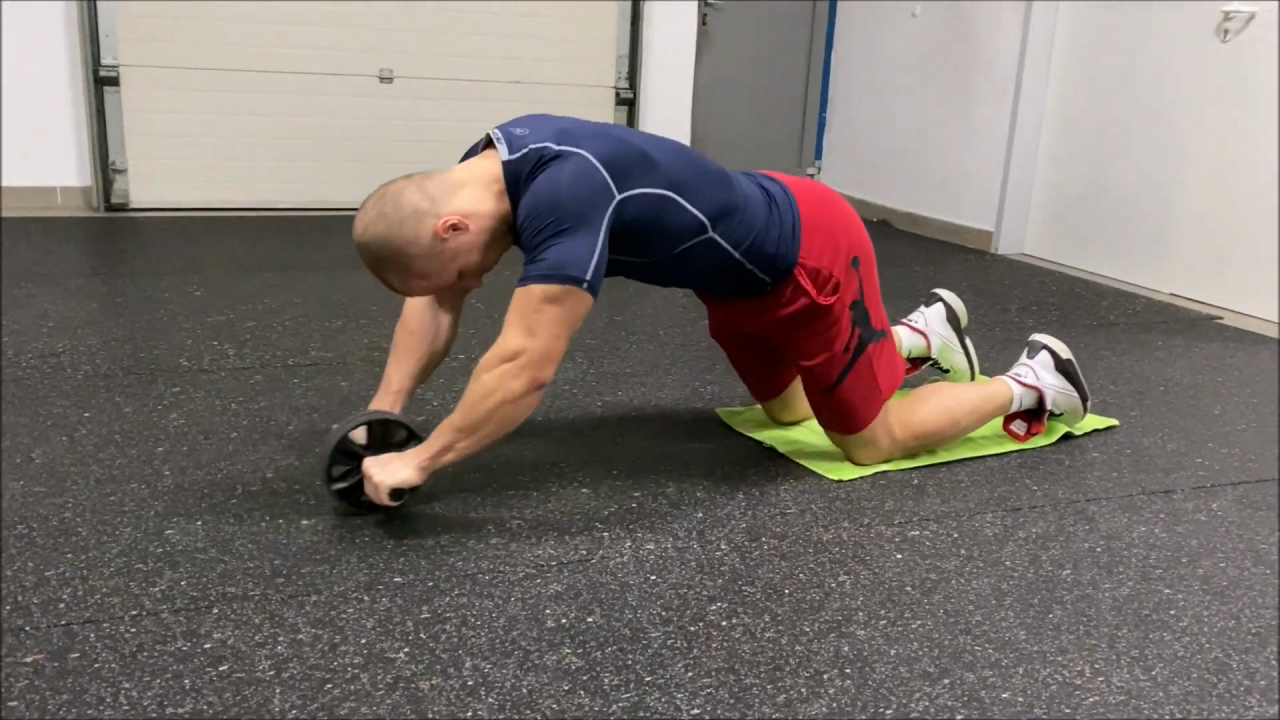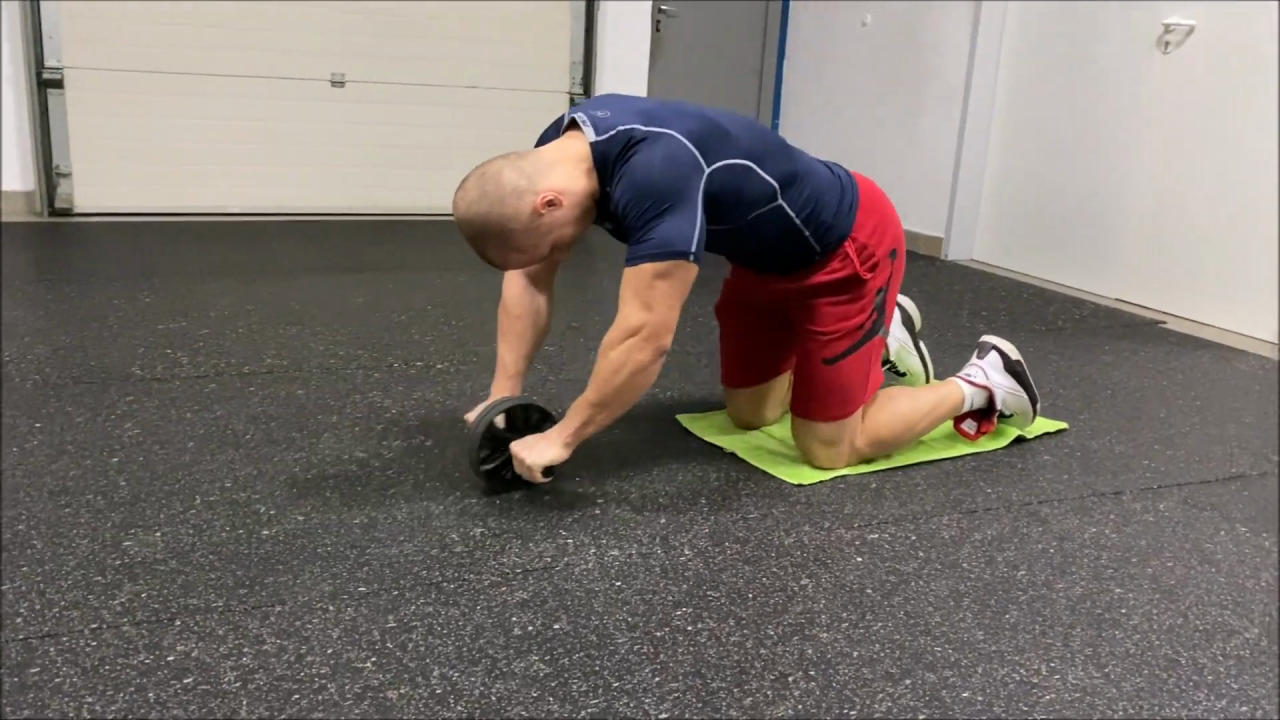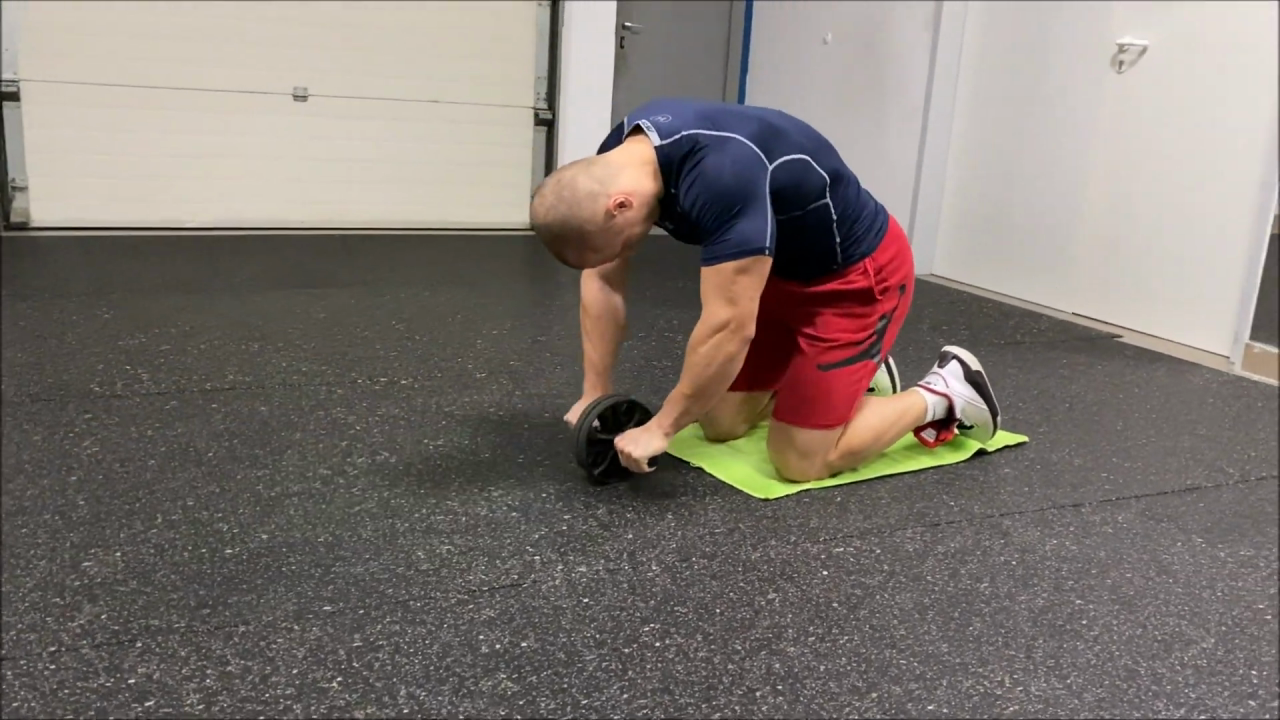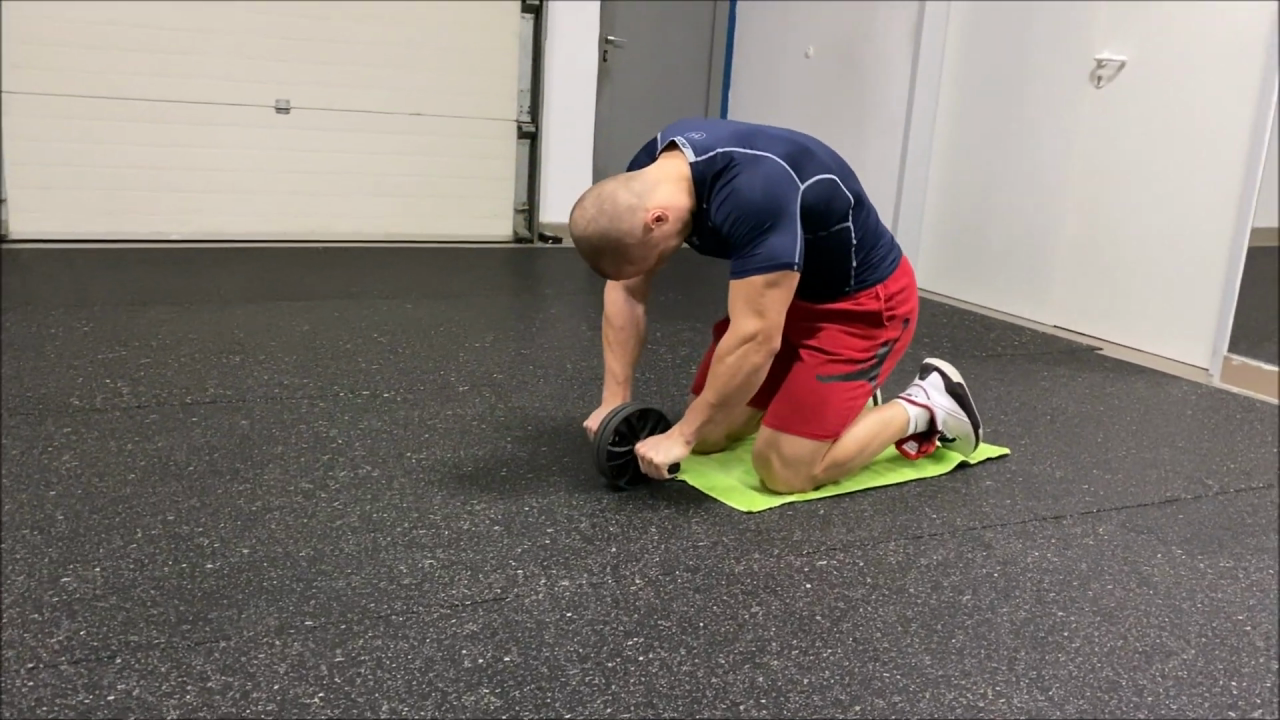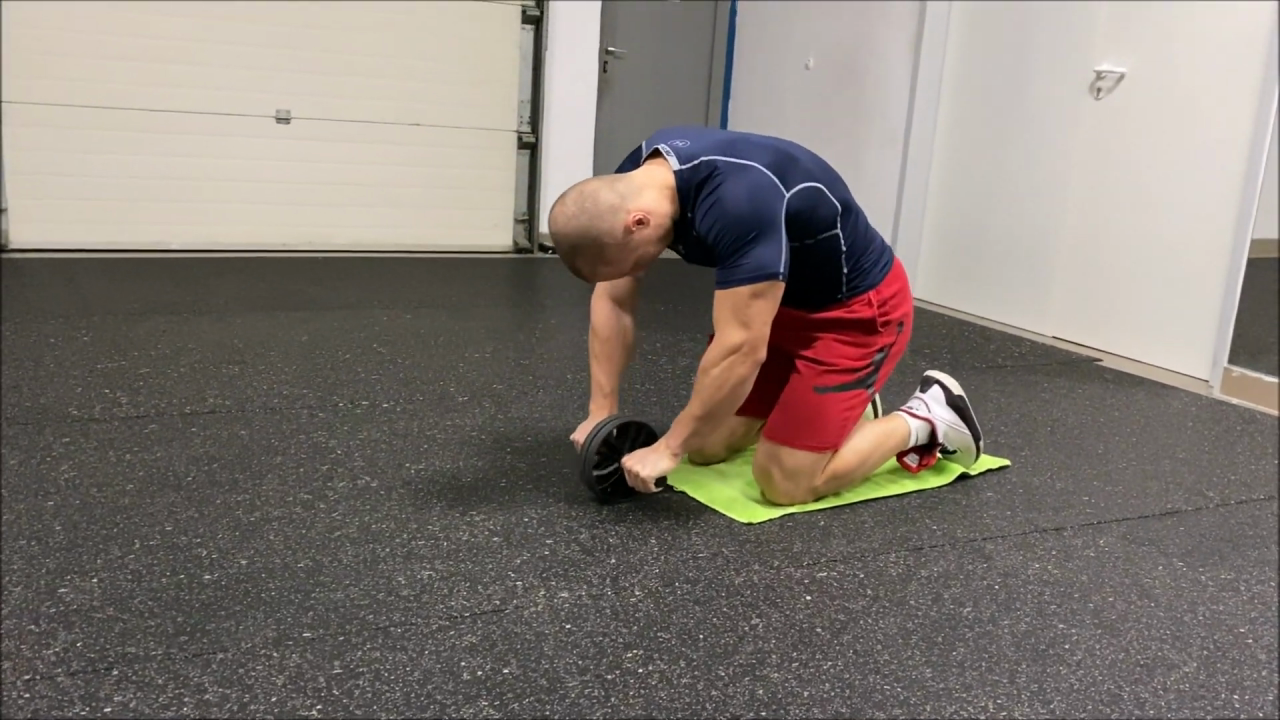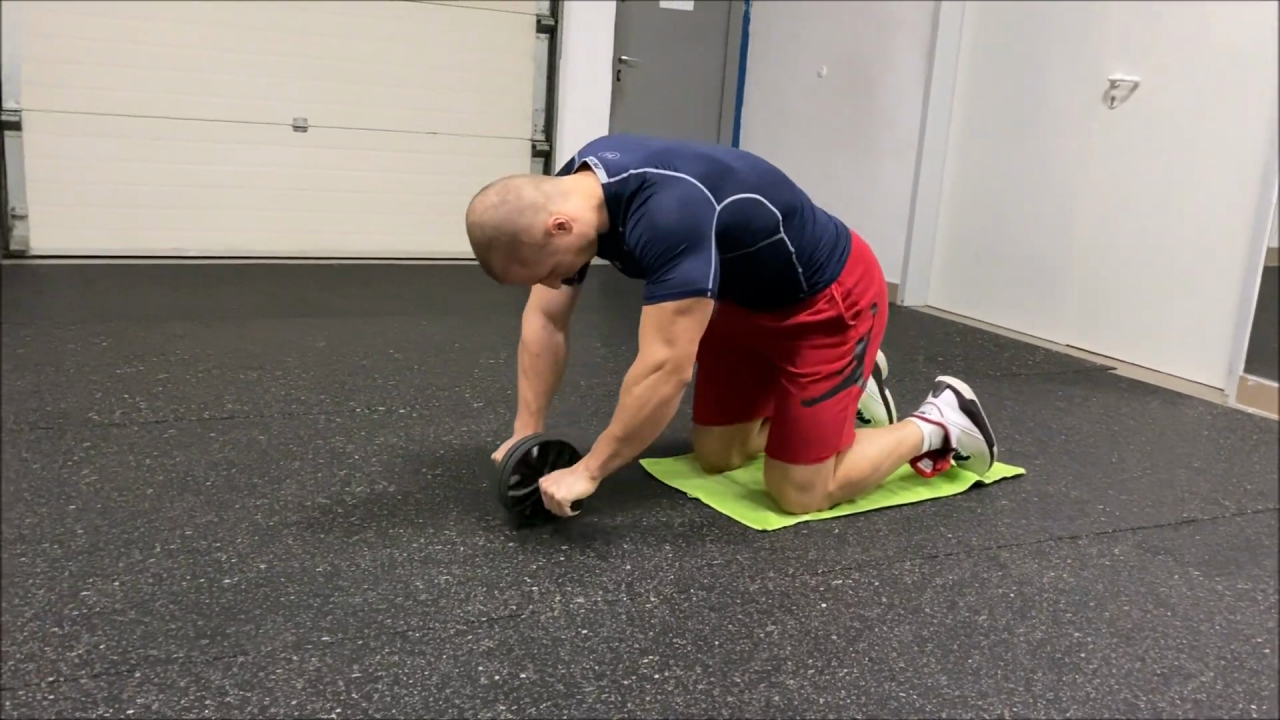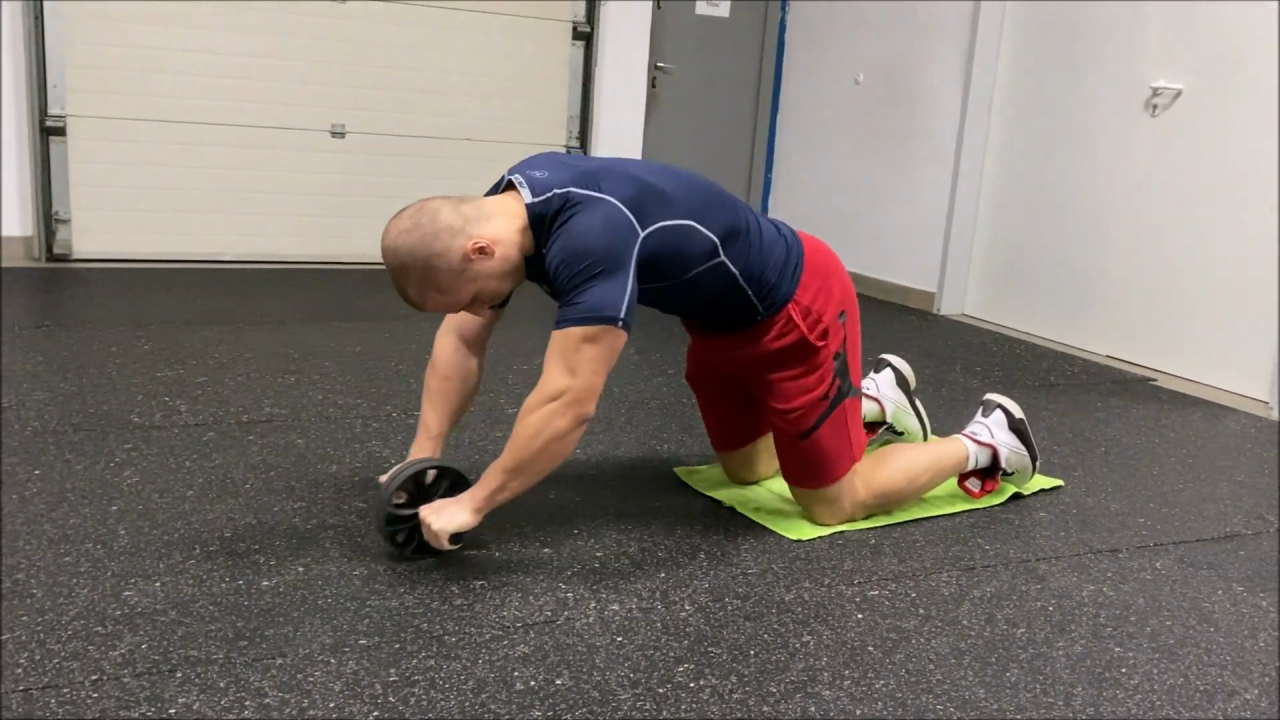
dt=0.4s
person 1, frame 1
left shoulder: (561, 196)
right shoulder: (487, 169)
left elbow: (524, 367)
right elbow: (435, 305)
left wrist: (418, 461)
right wrist: (384, 410)
left hip: (807, 254)
right hip: (754, 249)
left knee: (871, 439)
right knee: (787, 411)
left ankle: (1030, 384)
right ankle: (921, 332)
person 1, frame 2
left shoulder: (655, 174)
right shoulder: (557, 155)
left elbow: (645, 337)
right elbow: (527, 283)
left wrist: (561, 439)
right wrist: (503, 395)
left hip: (847, 246)
right hip: (773, 250)
left knee: (826, 448)
right knee: (750, 413)
left ankle: (979, 386)
right ankle: (881, 341)
person 1, frame 3
left shoulder: (721, 175)
right shoulder: (618, 159)
left elbow: (729, 326)
right elbow: (602, 283)
left wrist: (660, 428)
right wrist: (595, 393)
left hip: (859, 273)
right hip: (783, 267)
left knee: (800, 460)
right knee: (722, 426)
left ankle: (940, 394)
right ankle: (850, 361)
person 1, frame 4
left shoulder: (754, 192)
right shoulder: (647, 177)
left elbow: (755, 338)
right elbow: (625, 293)
left wrist: (680, 436)
right wrist: (614, 400)
left hip: (863, 300)
right hip: (787, 290)
left knee: (783, 469)
right knee: (709, 436)
left ankle: (922, 407)
right ankle: (839, 382)
person 1, frame 5
left shoulder: (738, 201)
right shoulder: (630, 184)
left elbow: (741, 349)
right elbow: (611, 303)
left wrist: (667, 449)
right wrist: (601, 412)
left hip: (857, 308)
right hip: (779, 301)
left knee: (784, 481)
right knee: (706, 446)
left ankle: (923, 420)
right ankle: (835, 395)
person 1, frame 6
left shoulder: (668, 214)
right shoulder: (568, 191)
left elbow: (667, 369)
right elbow: (544, 321)
left wrist: (588, 472)
right wrist: (526, 432)
left hip: (831, 299)
right hip: (750, 296)
left knee: (798, 493)
right knee: (715, 456)
left ankle: (936, 425)
right ankle: (849, 392)
person 1, frame 7
left shoulder: (590, 238)
right shoulder: (503, 210)
left elbow: (569, 403)
right elbow: (459, 344)
left wrist: (472, 506)
right wrist: (423, 456)
left hip: (798, 311)
right hip: (726, 313)
left knee: (831, 503)
right knee: (744, 468)
left ankle: (982, 443)
right ankle: (873, 398)
